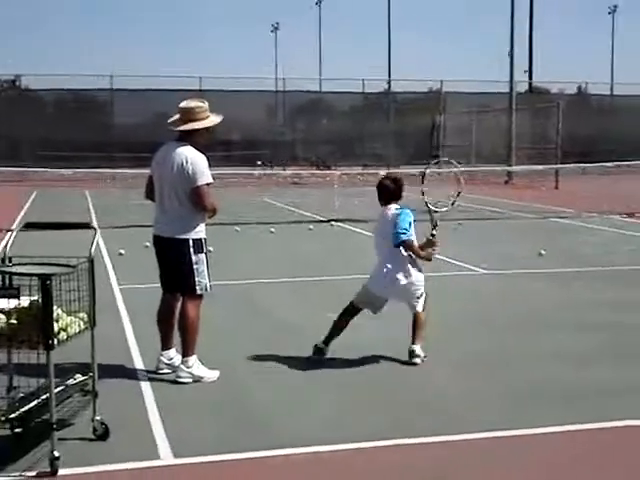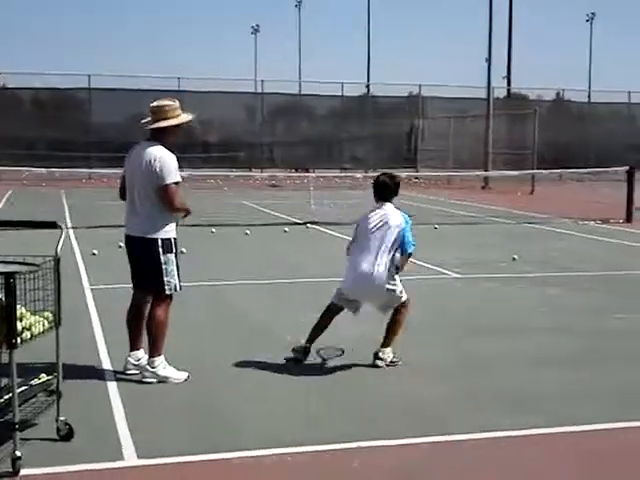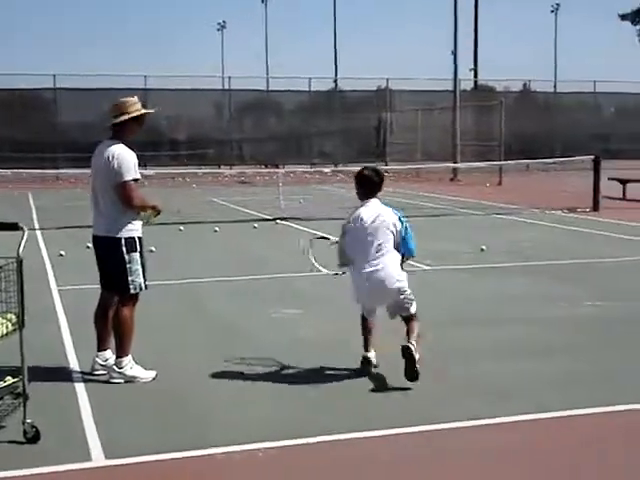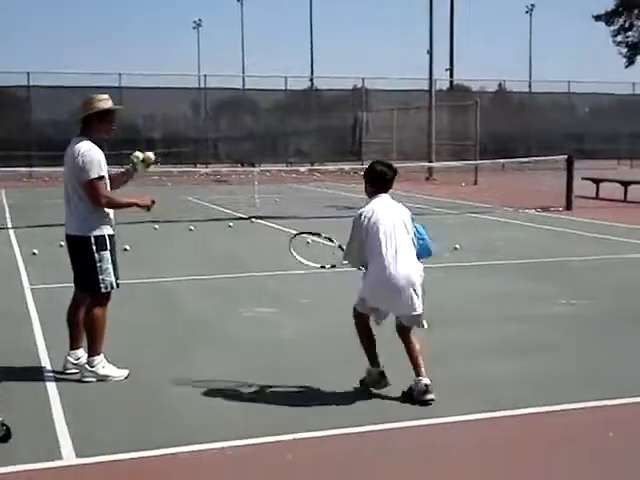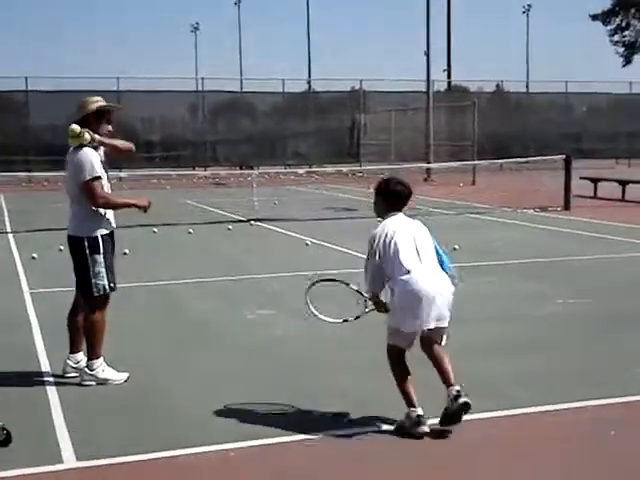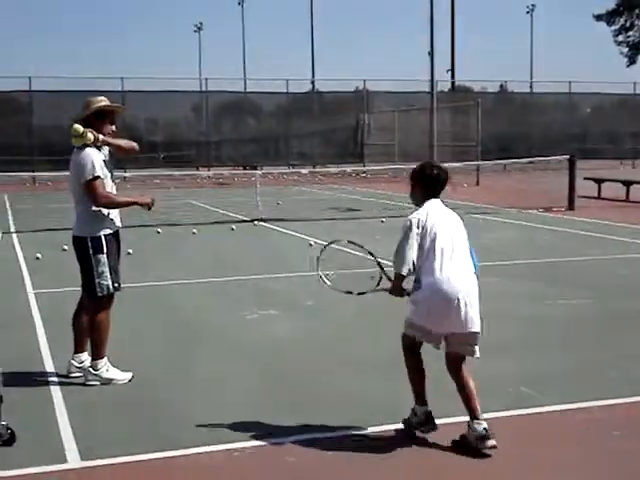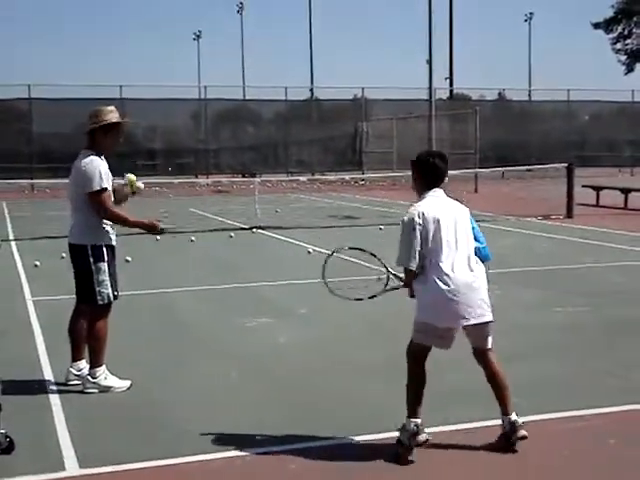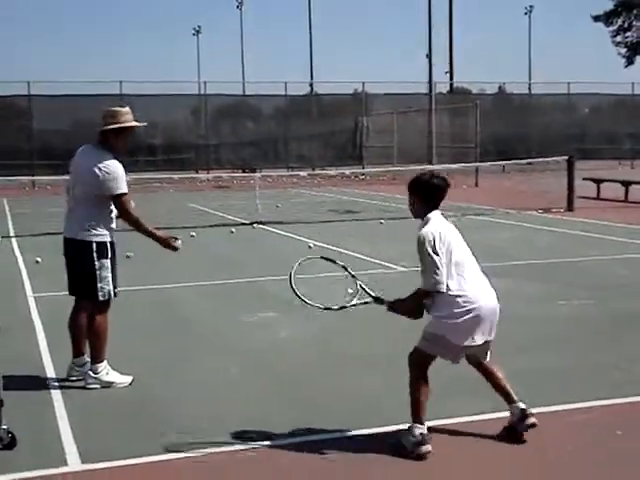
dt=0.3s
person 1, frame 1
left shoulder: (162, 152)
right shoulder: (195, 158)
left elbow: (150, 193)
right elbow: (205, 203)
right wrist: (214, 208)
left hip: (163, 234)
right hip: (186, 237)
left knee: (171, 295)
right knee: (192, 298)
left ankle: (167, 355)
right ankle: (188, 364)
person 1, frame 2
left shoulder: (135, 152)
right shoulder: (164, 157)
left elbow: (124, 193)
right elbow: (173, 202)
right wrist: (186, 208)
left hip: (135, 234)
right hip: (157, 237)
left knee: (141, 295)
right knee: (161, 299)
left ankle: (135, 356)
right ankle: (155, 364)
person 1, frame 3
left shoulder: (101, 151)
right shoulder: (124, 155)
right elbow: (132, 200)
left wrist: (143, 206)
right wrist: (152, 205)
left hip: (103, 233)
right hip: (122, 236)
left knee: (109, 296)
right knee: (127, 299)
left ankle: (103, 357)
right ankle: (122, 364)
person 1, frame 4
left shoulder: (81, 147)
right shoulder: (89, 152)
left elbow: (106, 183)
right elbow: (101, 198)
left wrist: (130, 172)
right wrist: (137, 202)
left hip: (78, 232)
right hip: (93, 234)
left knee: (82, 295)
right knee: (99, 297)
left ankle: (75, 356)
right ankle: (94, 363)
person 1, frame 5
left shoulder: (92, 149)
right shoulder: (85, 154)
left elbow: (129, 148)
right elbow: (98, 198)
left wrist: (102, 140)
right wrist: (134, 203)
left hip: (87, 234)
right hip: (91, 236)
left knee: (84, 298)
right knee: (98, 300)
left ankle: (75, 359)
right ankle: (94, 366)
person 1, frame 6
left shoulder: (99, 149)
right shoulder: (88, 155)
left elbow: (134, 148)
right elbow: (100, 198)
left wrist: (107, 139)
right wrist: (137, 200)
left hip: (101, 233)
right hip: (96, 236)
left knee: (89, 298)
right knee: (102, 300)
left ankle: (79, 360)
right ankle: (98, 367)
person 1, frame 7
left shoulder: (95, 160)
right shoulder: (93, 165)
left elbow: (112, 198)
right elbow: (106, 211)
left wrist: (125, 191)
right wrist: (143, 225)
left hip: (84, 242)
right hip: (93, 245)
left knee: (84, 307)
right knee: (100, 309)
left ankle: (77, 368)
right ankle: (96, 375)
person 1, frame 8
left shoulder: (83, 153)
right shoulder: (110, 167)
right elbow: (127, 214)
right wrist: (158, 238)
left hip: (72, 237)
right hip: (94, 241)
left knee: (82, 303)
right knee: (99, 305)
left ankle: (79, 363)
right ankle: (98, 370)
person 2, frame 1
left shoulder: (380, 221)
right shoulder: (403, 214)
right elbow: (406, 243)
left wrist: (423, 246)
right wrist: (422, 254)
left hip: (381, 278)
right hip: (408, 278)
left knee: (352, 309)
right knee: (418, 307)
left ankle: (324, 346)
right ankle: (416, 348)
person 2, frame 2
left shoulder: (364, 219)
right shoulder: (401, 218)
right elbow: (406, 252)
right wrist: (399, 267)
left hip: (355, 275)
right hip: (380, 277)
left knee: (333, 308)
right knee: (403, 305)
left ankle: (306, 347)
right ankle: (384, 352)
person 2, frame 3
left shoulder: (352, 220)
right shoulder: (394, 216)
left elbow: (343, 260)
right elbow: (408, 253)
left hip: (364, 280)
right hip: (391, 278)
left knee: (368, 313)
right knee: (411, 317)
left ankle: (368, 355)
right ankle: (410, 345)
person 2, frame 4
left shoulder: (365, 214)
right shoulder: (404, 211)
left elbow: (354, 258)
left wrist: (365, 263)
left hip: (382, 279)
right hip: (411, 277)
left knee: (360, 315)
right knee: (406, 331)
left ankle: (375, 371)
right ankle: (422, 384)
person 2, frame 5
left shoulder: (380, 233)
right shoulder: (420, 227)
left elbow: (374, 280)
left wrist: (377, 302)
left hip: (410, 294)
right hip: (441, 291)
left knee: (395, 353)
right knee: (431, 344)
left ankle: (415, 415)
right ankle: (454, 392)
person 2, frame 6
left shoulder: (417, 218)
right shoulder: (455, 219)
left elbow: (404, 263)
left wrist: (397, 285)
left hip: (437, 293)
right hip: (468, 294)
left knee: (410, 345)
right knee: (456, 364)
left ankle: (422, 412)
right ankle: (479, 428)
person 2, frame 7
left shoulder: (416, 213)
right shoulder: (461, 210)
left elbow: (410, 263)
right elbow: (483, 253)
left wrist: (410, 284)
left hip: (442, 292)
right hip: (475, 288)
left knee: (415, 355)
right knee: (484, 354)
left ankle: (413, 425)
right ankle: (510, 422)
person 2, frame 8
left shoulder: (427, 235)
right shoulder: (443, 228)
left elbow: (438, 284)
left wrist: (405, 304)
right wrist: (415, 302)
left hip: (463, 309)
right hip: (485, 304)
left knee: (418, 360)
right knee: (480, 361)
left ankle: (418, 433)
right ankle: (520, 411)
